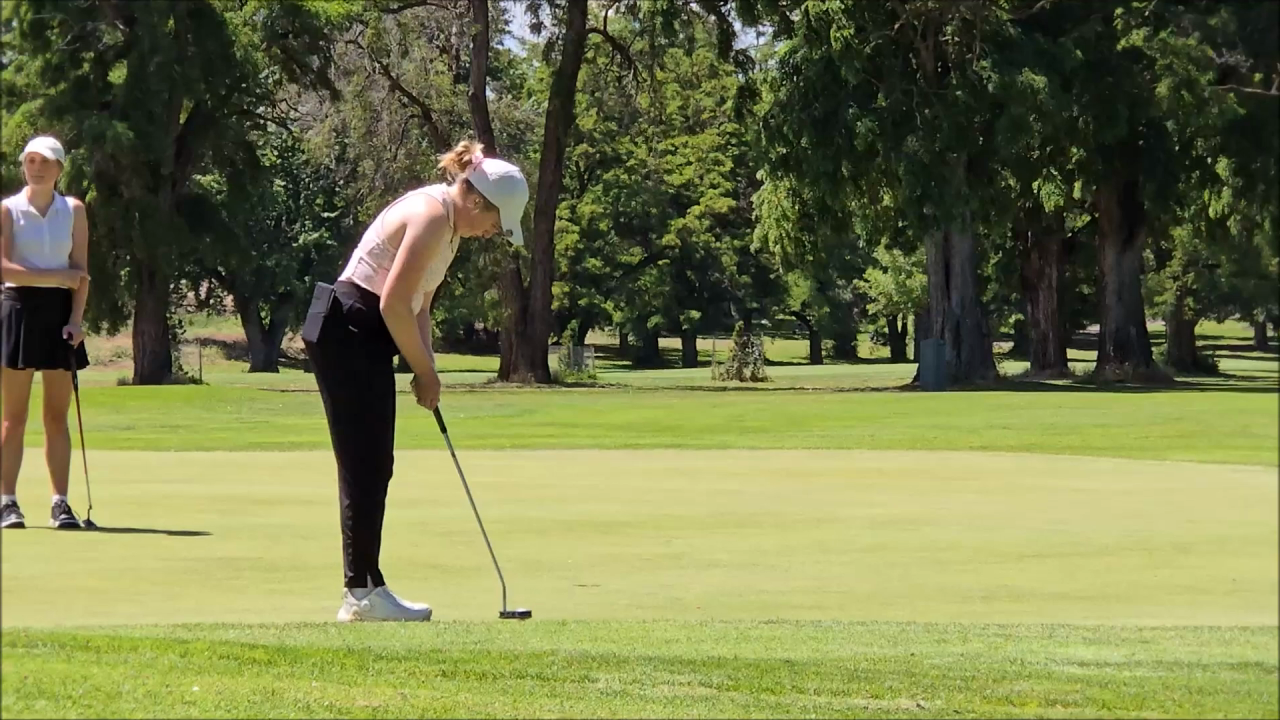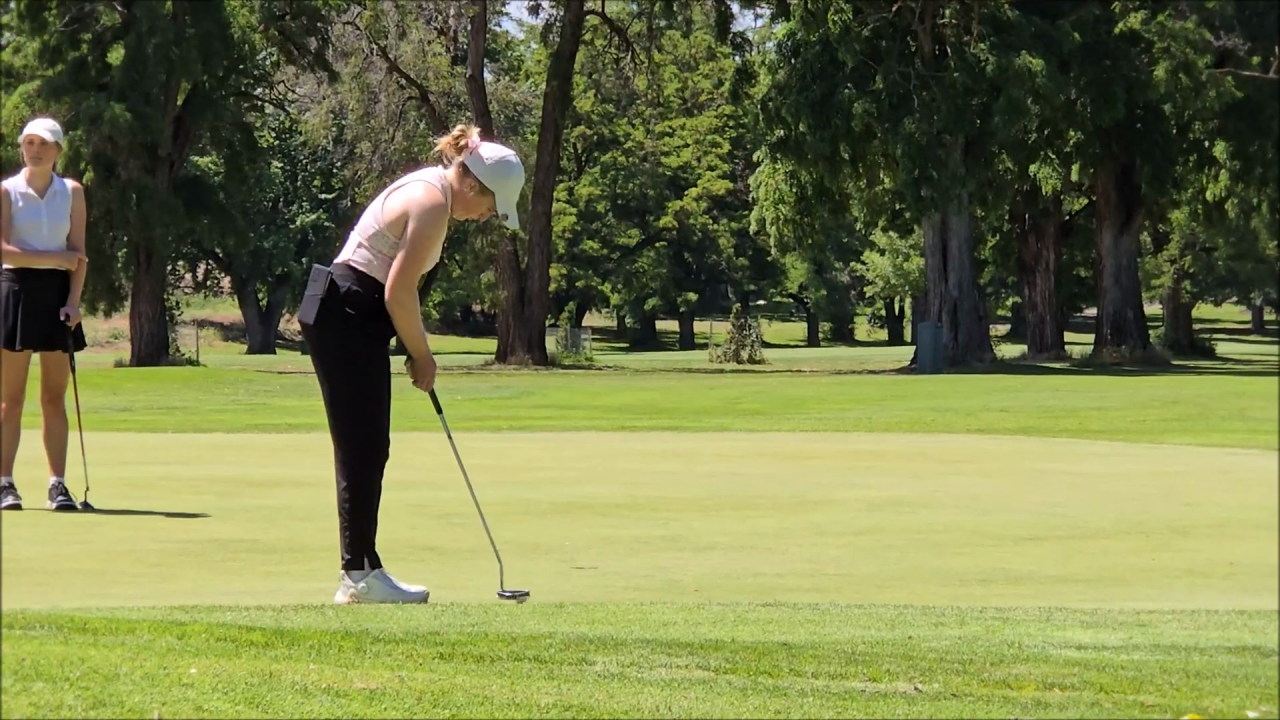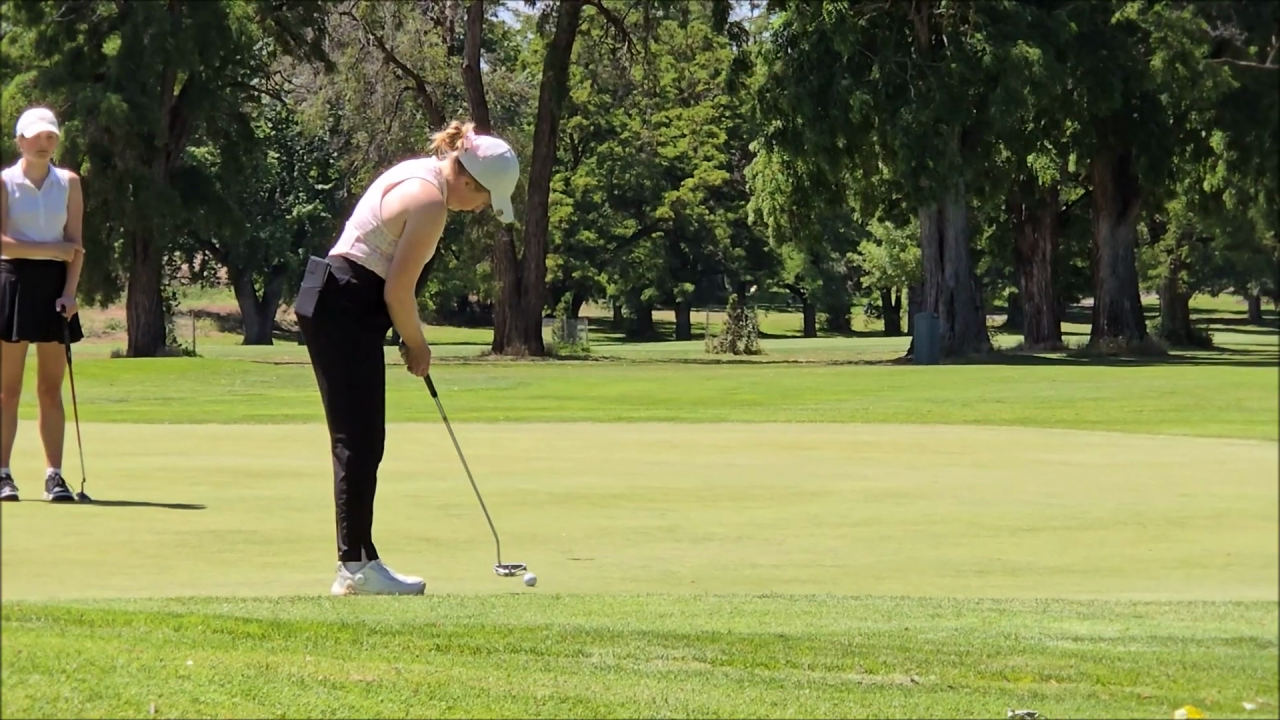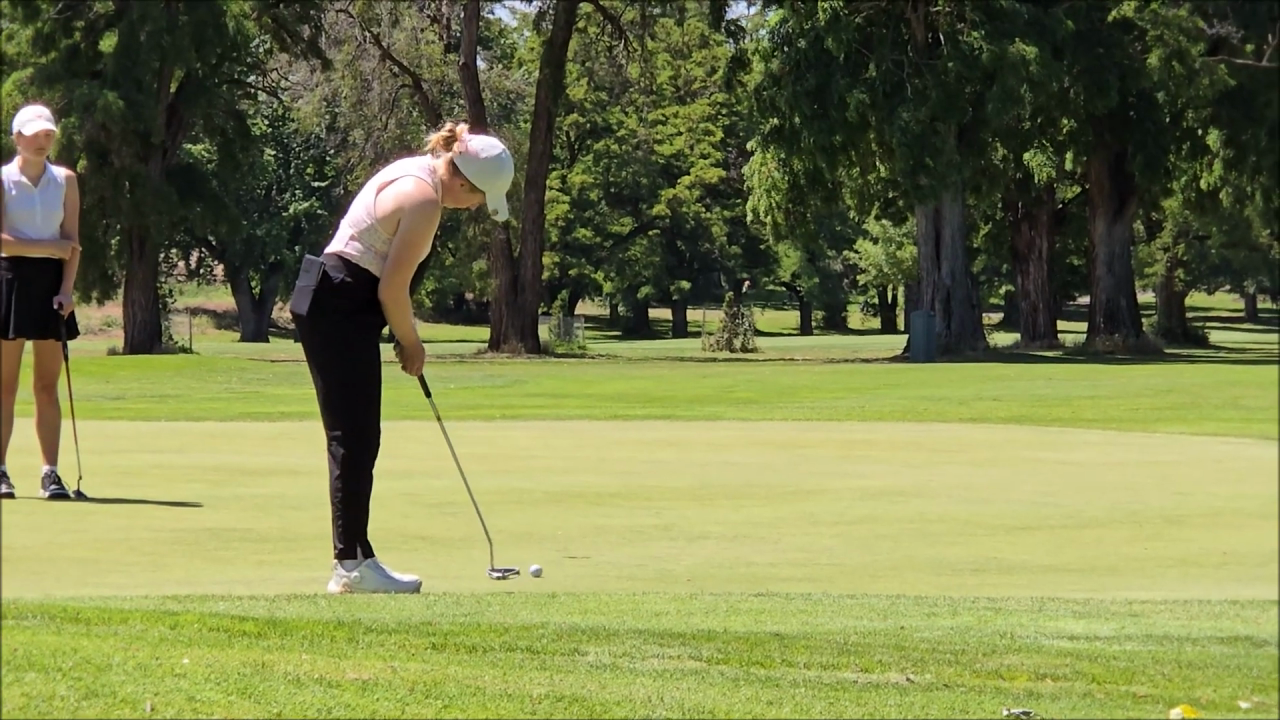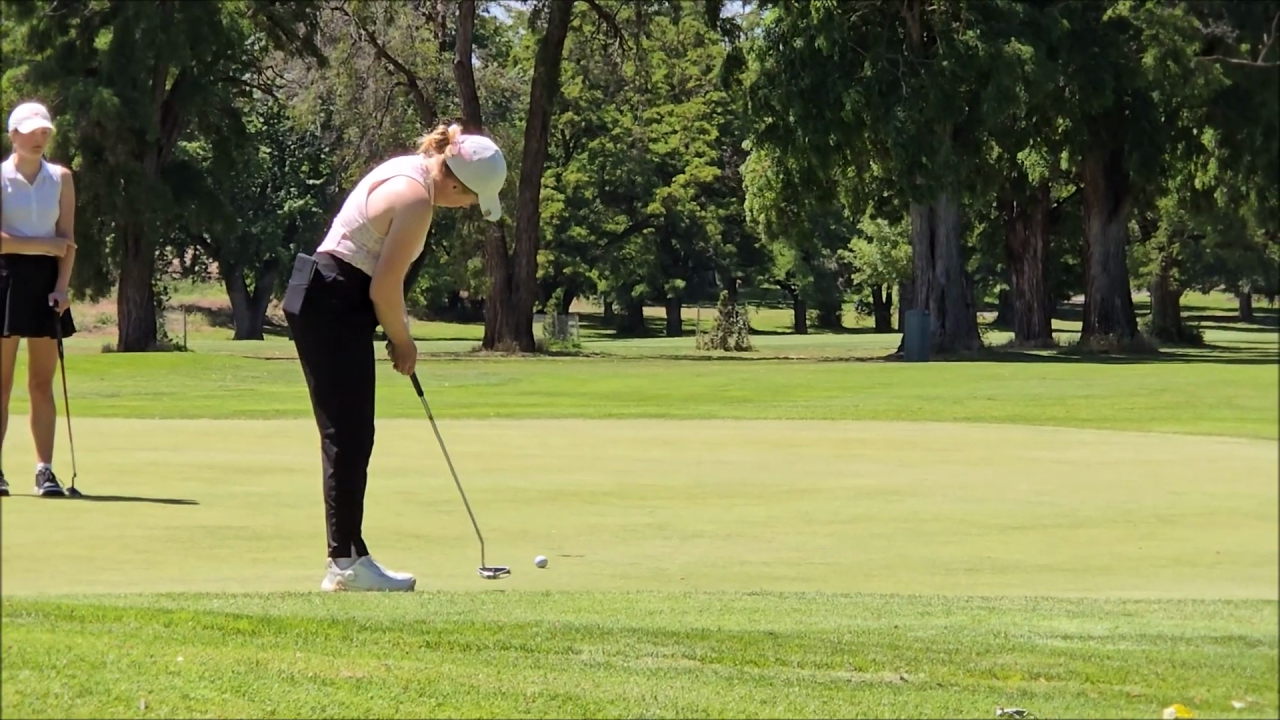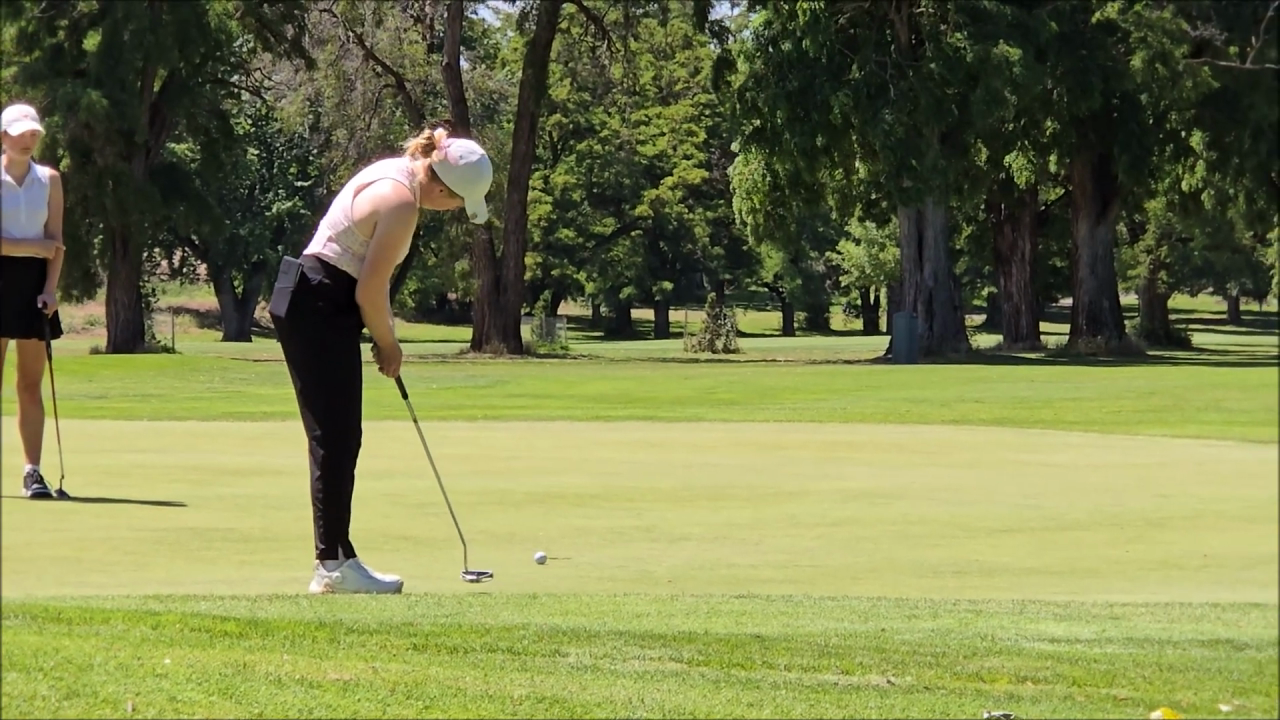
dt=0.4s
person 1, frame 1
left shoulder: (448, 224)
right shoulder: (432, 215)
left elbow: (418, 303)
right elbow: (393, 304)
left wrist: (427, 366)
right wrist: (424, 371)
left hip: (364, 338)
right hip: (348, 334)
left knee: (371, 467)
right knee: (365, 467)
left ankle: (362, 590)
right ankle: (363, 593)
person 1, frame 2
left shoulder: (432, 189)
right shoulder: (432, 202)
right elbow: (398, 294)
left wrist: (417, 348)
right wrist: (422, 355)
left hip: (353, 317)
right hip: (345, 316)
left knee: (367, 449)
right knee: (363, 449)
left ankle: (359, 570)
right ankle: (360, 575)
person 1, frame 3
left shoulder: (421, 172)
right shoulder: (430, 200)
right elbow: (398, 291)
left wrist: (410, 337)
right wrist: (417, 345)
left hip: (339, 305)
right hip: (344, 309)
left knee: (359, 440)
right knee: (360, 441)
left ankle: (356, 562)
right ankle: (356, 566)
person 1, frame 4
left shoulder: (416, 170)
right shoulder: (423, 199)
right elbow: (392, 289)
left wrist: (404, 335)
right wrist: (411, 343)
left hip: (332, 303)
right hip: (339, 308)
left knee: (354, 438)
right knee: (355, 439)
left ankle: (351, 560)
right ankle: (352, 564)
person 1, frame 5
left shoulder: (409, 168)
right shoulder: (415, 200)
right elbow: (383, 289)
left wrist: (396, 333)
right wrist: (403, 342)
left hip: (324, 301)
right hip: (332, 307)
left knee: (348, 437)
right knee: (349, 437)
left ankle: (346, 558)
right ankle: (346, 562)
person 1, frame 6
left shoulder: (396, 170)
right shoulder: (401, 202)
right elbow: (369, 291)
left wrist: (382, 337)
right wrist: (388, 344)
left hip: (311, 303)
right hip: (319, 309)
left knee: (336, 438)
right knee: (336, 439)
left ankle: (335, 560)
right ankle: (333, 564)
person 2, frame 1
left shoulder: (74, 210)
left elbow: (81, 271)
left wrist: (76, 318)
right wrist: (57, 276)
left hip: (60, 311)
left knee: (57, 417)
left ankle: (61, 503)
person 2, frame 2
left shoulder: (72, 191)
left elbow: (78, 252)
left wrist: (74, 300)
right wrist: (54, 256)
left hip: (57, 292)
left knee: (55, 397)
left ankle: (58, 484)
person 2, frame 3
left shoulder: (69, 182)
left elbow: (75, 243)
left wrist: (70, 291)
right wrist: (51, 249)
left hip: (54, 283)
left knee: (51, 389)
left ankle: (54, 476)
person 2, frame 4
left shoulder: (65, 179)
left elbow: (71, 241)
left wrist: (67, 288)
right wrist: (47, 247)
left hip: (51, 281)
left knee: (48, 386)
left ankle: (50, 473)
person 2, frame 5
left shoulder: (61, 177)
left elbow: (67, 238)
left wrist: (62, 285)
right wrist: (43, 244)
left hip: (46, 278)
left knee: (43, 383)
left ankle: (45, 470)
person 2, frame 6
left shoulder: (50, 179)
left elbow: (55, 240)
left wrist: (51, 287)
right wrist: (33, 246)
left hip: (34, 280)
left ankle: (33, 472)
